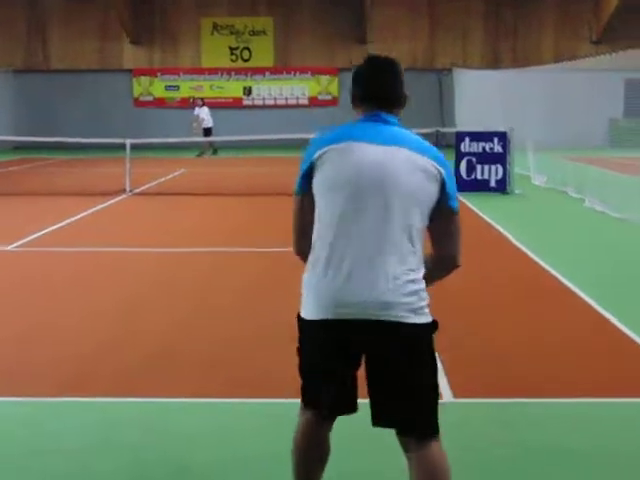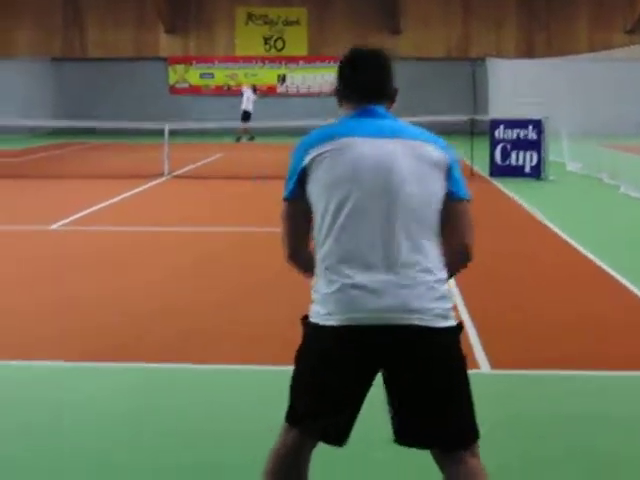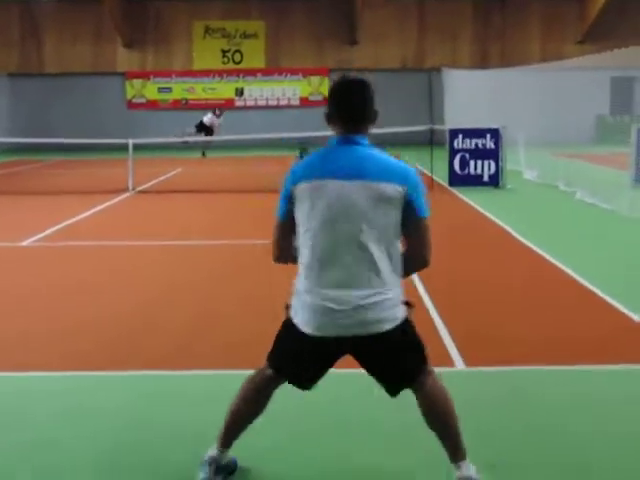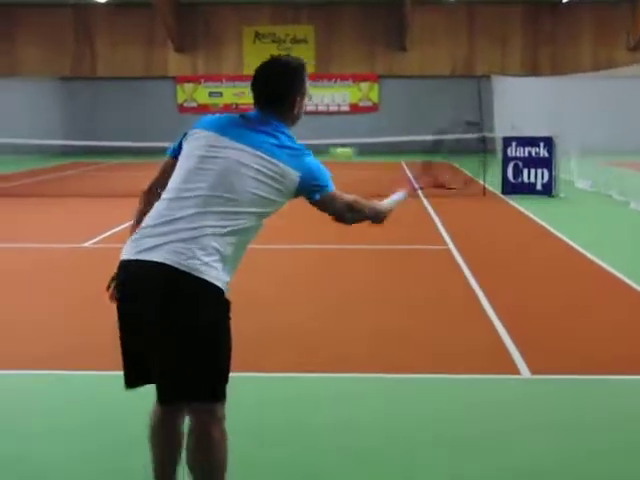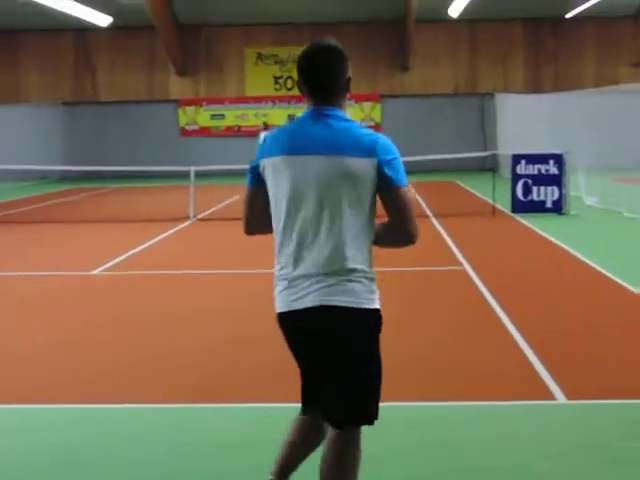
dt=1s
person 1, frame 1
left shoulder: (322, 147)
right shoulder: (433, 160)
left elbow: (302, 244)
right elbow: (450, 257)
left hip: (325, 308)
right hip: (403, 312)
left knee: (315, 414)
right knee: (421, 438)
person 1, frame 2
left shoulder: (313, 148)
right shoulder: (437, 149)
left elbow: (295, 251)
right elbow: (461, 250)
left hip: (339, 316)
right hip: (426, 317)
left knee: (297, 437)
person 1, frame 3
left shoulder: (300, 174)
right shoulder: (402, 176)
left elbow: (281, 253)
right elbow: (420, 257)
left hip: (313, 316)
right hip: (379, 316)
left knee: (267, 377)
right knee: (424, 381)
person 1, frame 4
left shoulder: (204, 127)
right shoulder: (297, 162)
left elbow: (152, 195)
right elbow: (345, 210)
right wrist: (377, 209)
left hip: (137, 265)
right hip: (194, 280)
left knee: (171, 401)
right knee: (206, 410)
person 1, frame 5
left shoulder: (271, 145)
right shoulder: (374, 147)
left elbow: (252, 223)
right elbow: (407, 231)
left hip: (292, 303)
right hip: (349, 303)
left knee: (318, 410)
right knee: (345, 428)
